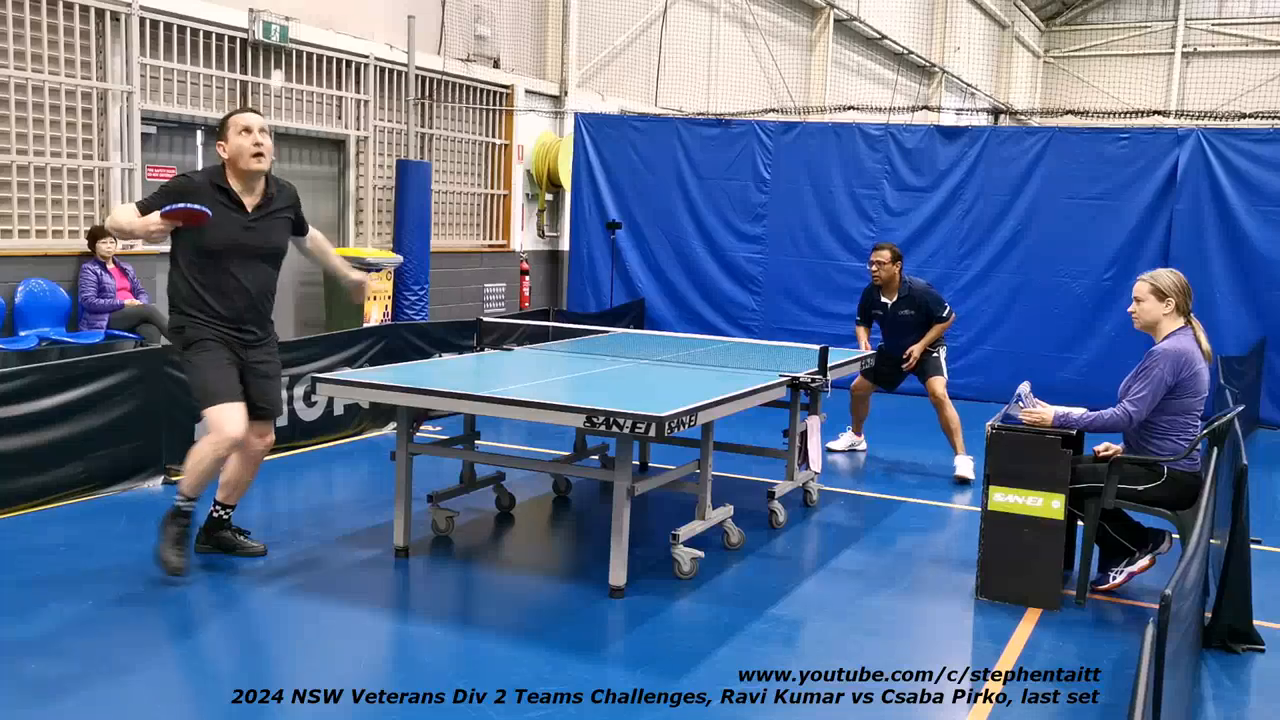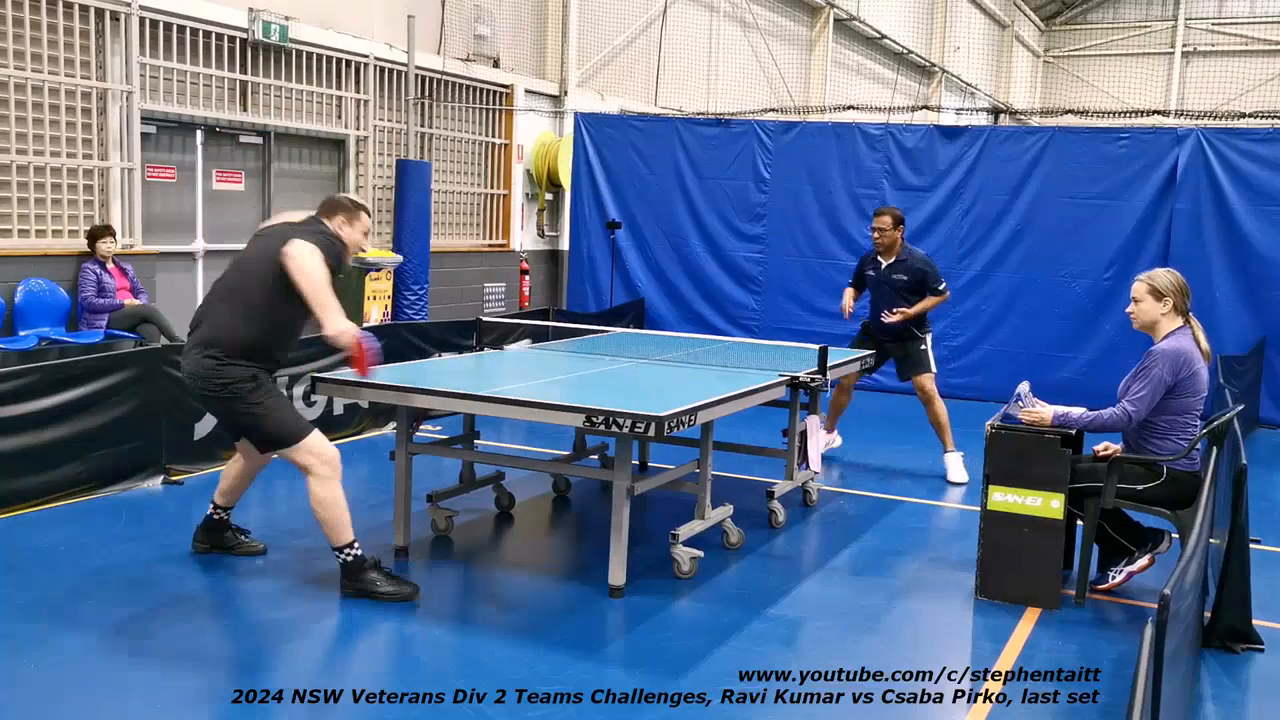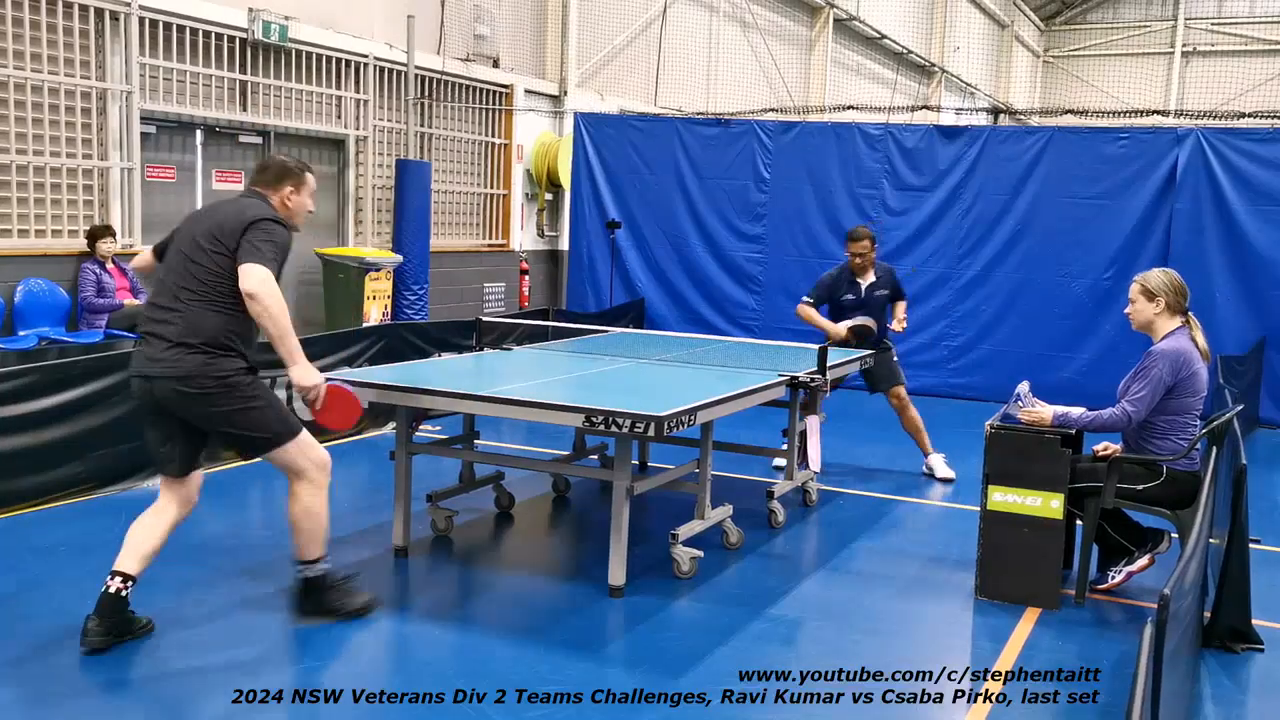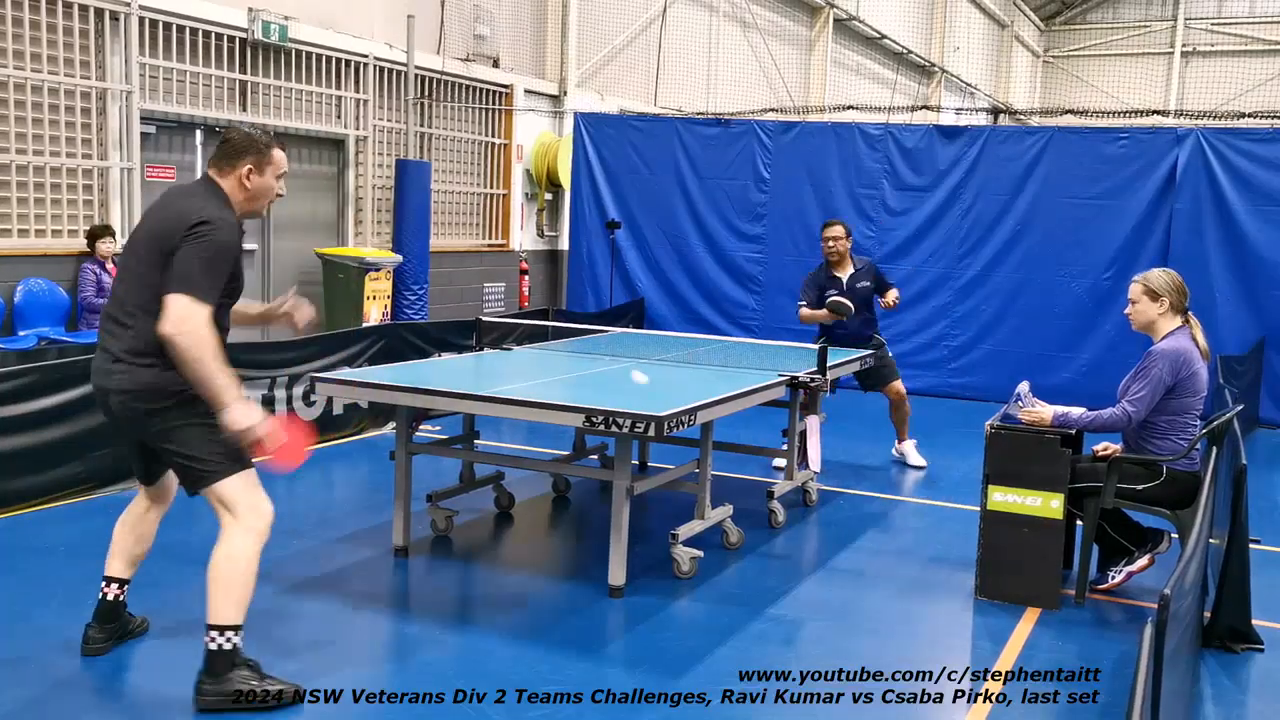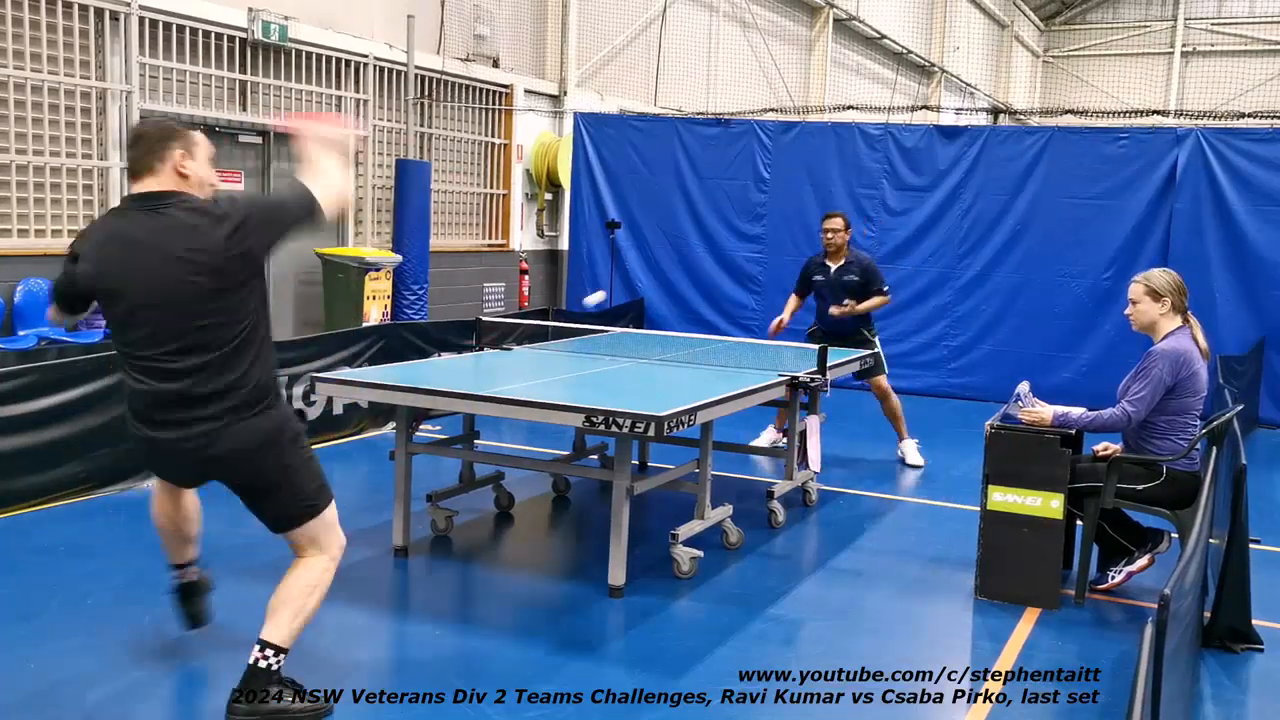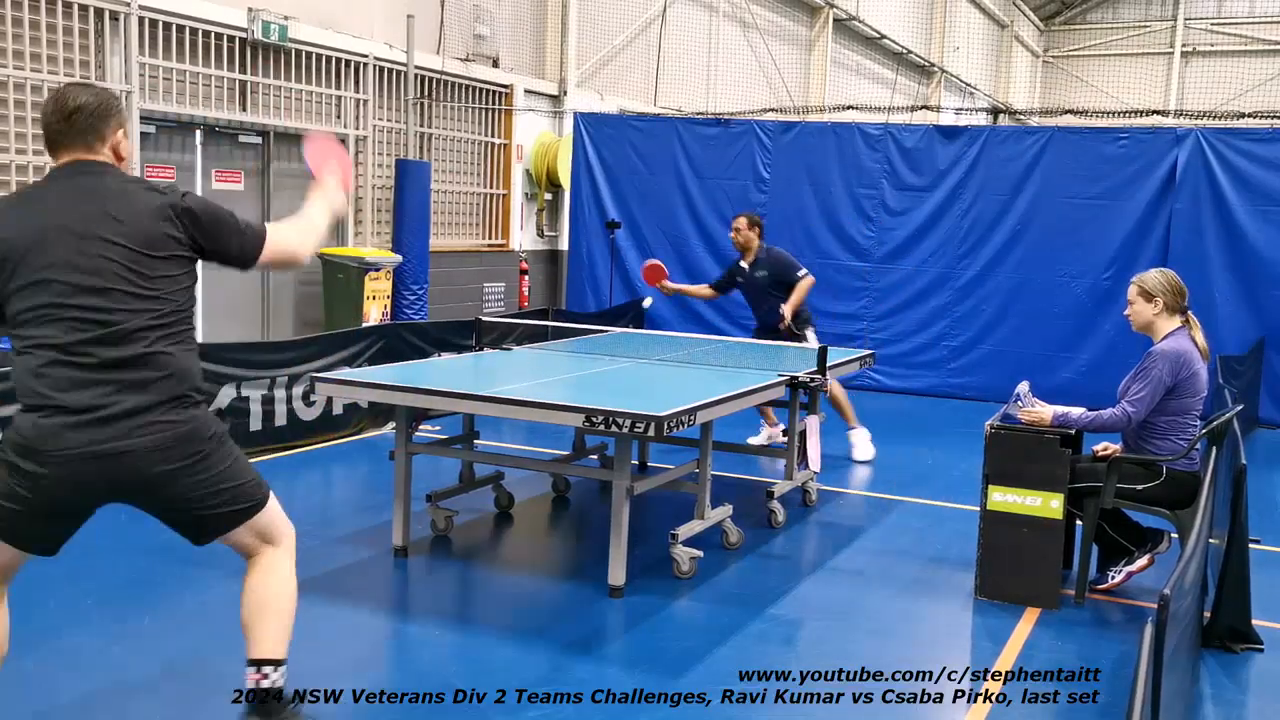
dt=0.4s
person 1, frame 1
left shoulder: (284, 196)
right shoulder: (190, 188)
left elbow: (307, 237)
right elbow: (120, 219)
left wrist: (347, 274)
right wrist: (145, 226)
left hip: (257, 339)
right hip: (203, 334)
left knee: (259, 439)
right knee: (231, 430)
left ankle: (217, 525)
right ankle: (179, 516)
person 1, frame 2
left shoulder: (281, 233)
right shoulder: (326, 243)
left elbow: (267, 228)
right elbow: (299, 254)
left wrist: (311, 212)
right wrist: (333, 317)
left hip: (208, 361)
right hip: (230, 372)
left knee: (257, 448)
right knee: (322, 460)
left ankle: (214, 527)
right ankle: (356, 570)
person 1, frame 3
left shoulder: (204, 216)
right shoulder: (267, 223)
left elbow: (145, 261)
right elbow: (255, 287)
right wrist: (298, 364)
left hip: (149, 369)
right hip: (206, 370)
left knee: (177, 496)
right knee: (311, 465)
left ankle: (109, 611)
right ankle: (316, 586)
person 1, frame 4
left shoulder: (180, 203)
right shoulder: (213, 228)
right elbow: (182, 325)
left wrist: (269, 313)
right wrist: (232, 404)
left hip: (120, 378)
right hip: (164, 389)
left knee: (157, 494)
right knee: (249, 512)
left ankle: (107, 615)
right ankle: (223, 667)
person 1, frame 5
left shoulder: (95, 244)
right shoulder: (232, 221)
left elbow: (60, 313)
right elbow: (330, 192)
right wrist: (324, 152)
left hip: (161, 431)
right hip: (250, 429)
left knee: (171, 480)
right knee: (324, 548)
left ankle: (189, 589)
person 1, frame 6
right shoulder: (169, 209)
right elbow: (291, 249)
right wrist: (326, 202)
left hip: (53, 444)
right hip: (169, 435)
right knee: (273, 541)
person 2, frame 1
left shoulder: (1169, 353)
right shoulder: (1178, 345)
left elbow: (1127, 416)
left wrist: (1059, 418)
right wrist: (1124, 447)
left hip: (1168, 476)
right hip: (1163, 464)
left knee: (1067, 480)
right knee: (1068, 467)
left ankle: (1142, 543)
right ankle: (1119, 557)
person 2, frame 2
left shoulder: (1168, 353)
right shoulder: (1177, 345)
left elbow: (1127, 415)
left wrist: (1058, 417)
right wrist: (1124, 446)
left hip: (1167, 476)
right hip: (1161, 464)
left knee: (1067, 480)
left ankle: (1142, 543)
right ankle: (1119, 557)
person 2, frame 3
left shoulder: (1167, 353)
right shoulder: (1177, 345)
left elbow: (1127, 416)
left wrist: (1058, 417)
right wrist: (1123, 446)
left hip: (1167, 475)
right hip: (1161, 463)
left knee: (1065, 480)
left ankle: (1142, 542)
right ankle: (1120, 556)
person 2, frame 4
left shoulder: (1167, 353)
right shoulder: (1177, 345)
left elbow: (1127, 416)
left wrist: (1058, 417)
right wrist: (1123, 446)
left hip: (1166, 475)
right hip: (1161, 463)
left knee: (1065, 479)
left ankle: (1142, 543)
right ankle: (1119, 557)
person 2, frame 5
left shoulder: (1167, 353)
right shoulder: (1176, 345)
left elbow: (1126, 415)
left wrist: (1058, 417)
right wrist: (1123, 446)
left hip: (1166, 475)
right hip: (1160, 463)
left knee: (1064, 480)
left ankle: (1141, 542)
right ankle: (1119, 556)
person 2, frame 6
left shoulder: (1167, 354)
right shoulder: (1177, 345)
left elbow: (1127, 416)
left wrist: (1058, 417)
right wrist: (1123, 446)
left hip: (1167, 476)
right hip: (1161, 464)
left knee: (1065, 480)
left ankle: (1141, 543)
right ankle: (1119, 556)
person 3, frame 1
left shoulder: (920, 290)
right shoulder: (870, 293)
left elbow: (947, 318)
right elbow: (862, 322)
left wrist: (921, 346)
right wrist: (863, 342)
left hip: (926, 350)
right hip: (891, 352)
left knee: (938, 394)
right knee: (858, 389)
left ankle: (962, 458)
right ankle: (856, 436)
person 3, frame 2
left shoulder: (918, 261)
right shoulder: (868, 259)
left elbow: (942, 294)
right elbow: (854, 286)
left wrist: (910, 312)
right wrist: (848, 298)
left hip: (912, 335)
right hip: (874, 332)
left knee: (927, 390)
right knee: (845, 380)
left ankle: (951, 455)
right ankle: (828, 433)
person 3, frame 3
left shoulder: (887, 274)
right shoulder: (833, 278)
left elbow: (900, 299)
right elbow: (803, 308)
left wrist: (898, 317)
right wrist: (830, 327)
left hip: (876, 348)
right hip: (839, 345)
left knee: (900, 399)
left ankle: (931, 458)
person 3, frame 4
left shoulder: (868, 267)
right shoulder: (816, 278)
left elbow: (889, 289)
right elbow: (802, 314)
left wrist: (890, 299)
right wrist: (820, 315)
left hip: (868, 344)
right hip: (830, 346)
left knee: (898, 393)
left ankle: (904, 445)
person 3, frame 5
left shoulder: (865, 262)
right shoulder: (813, 265)
left elbow: (884, 297)
right elbow: (798, 294)
left wrist: (856, 309)
right wrist: (786, 315)
left hip: (859, 336)
right hip: (824, 334)
left knee: (881, 387)
left ankle: (905, 443)
right ankle: (776, 431)
person 3, frame 6
left shoulder: (775, 258)
right shoulder: (736, 269)
left elbow: (807, 280)
right elbow: (712, 291)
left wrist: (790, 308)
right wrist: (673, 288)
left hip: (795, 329)
right hip: (766, 332)
left ankle: (856, 431)
right ankle: (773, 429)
